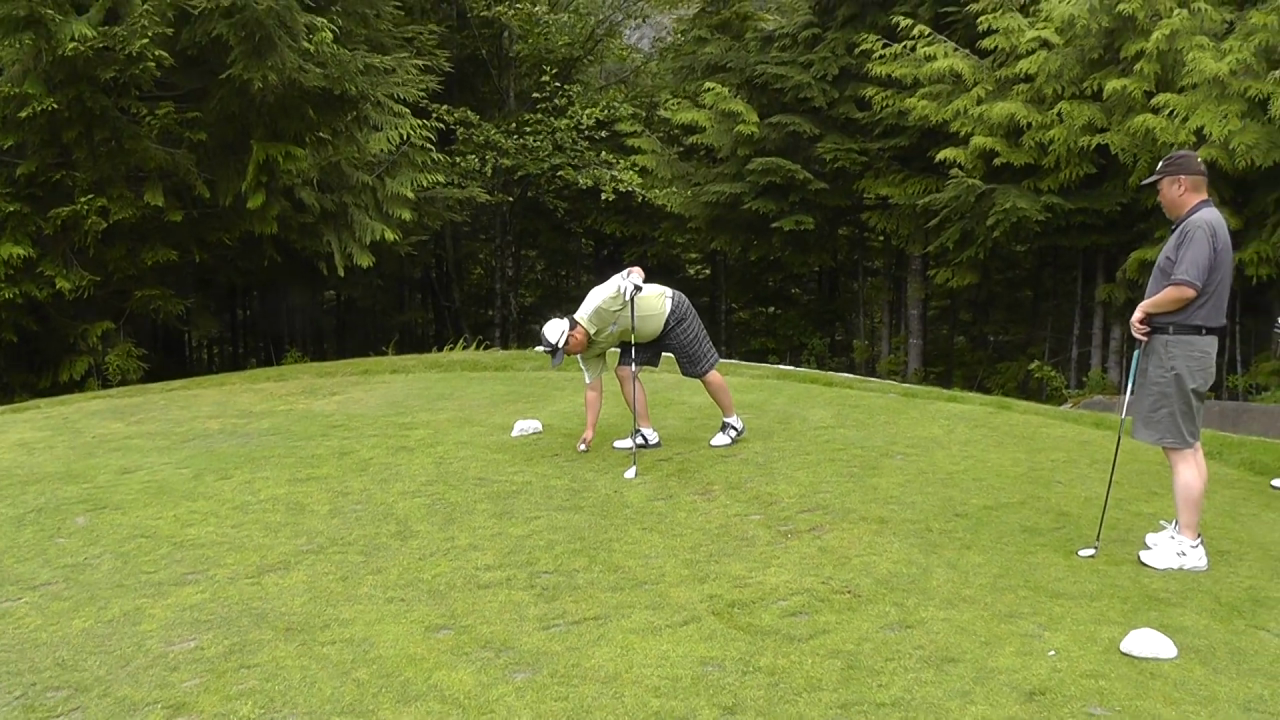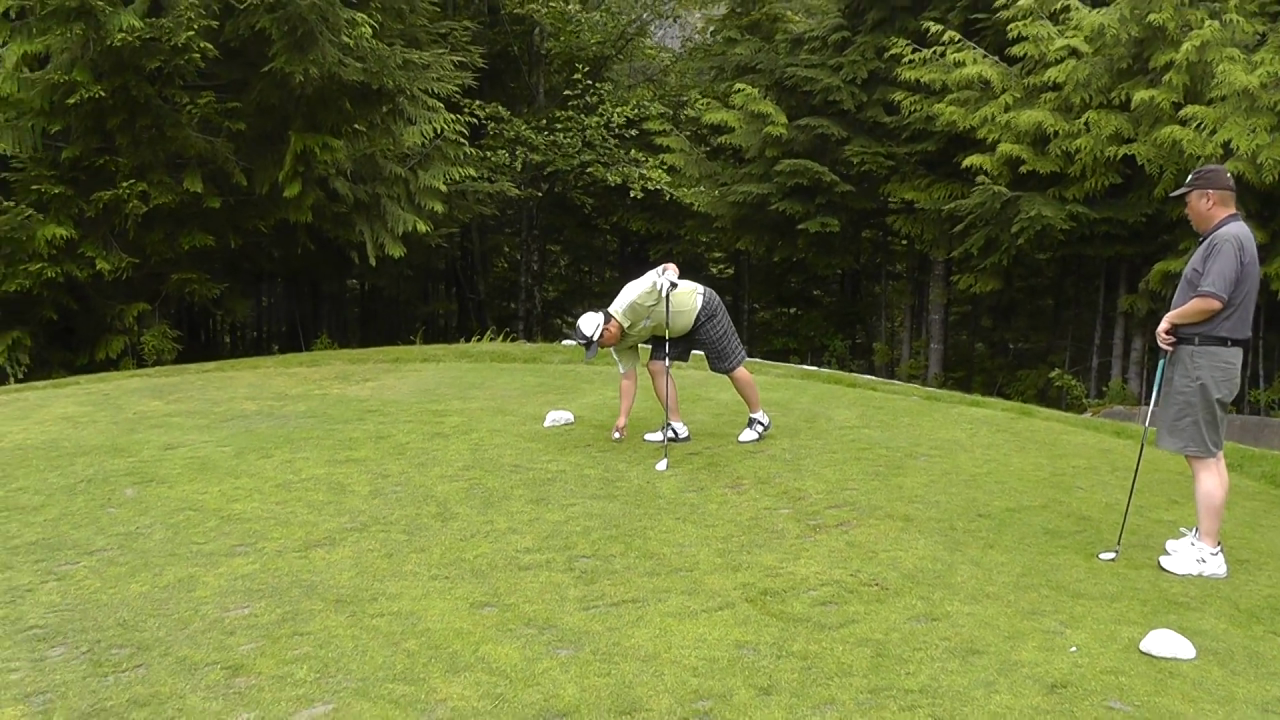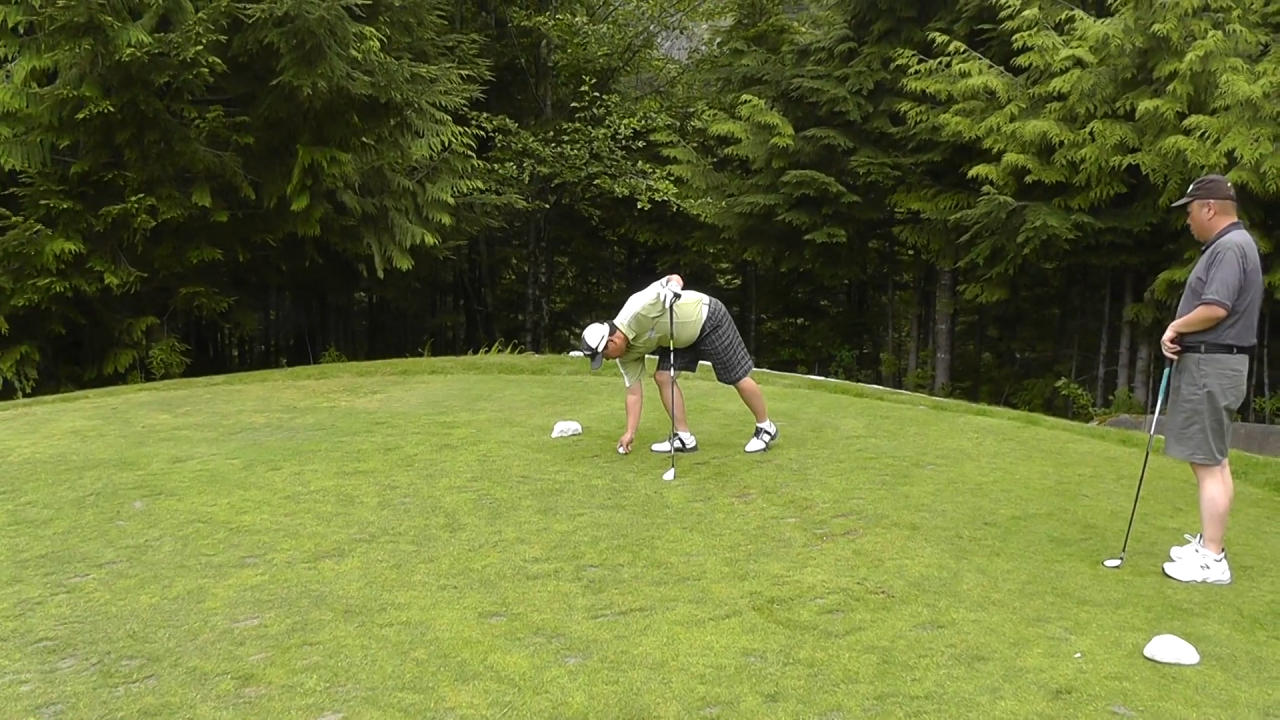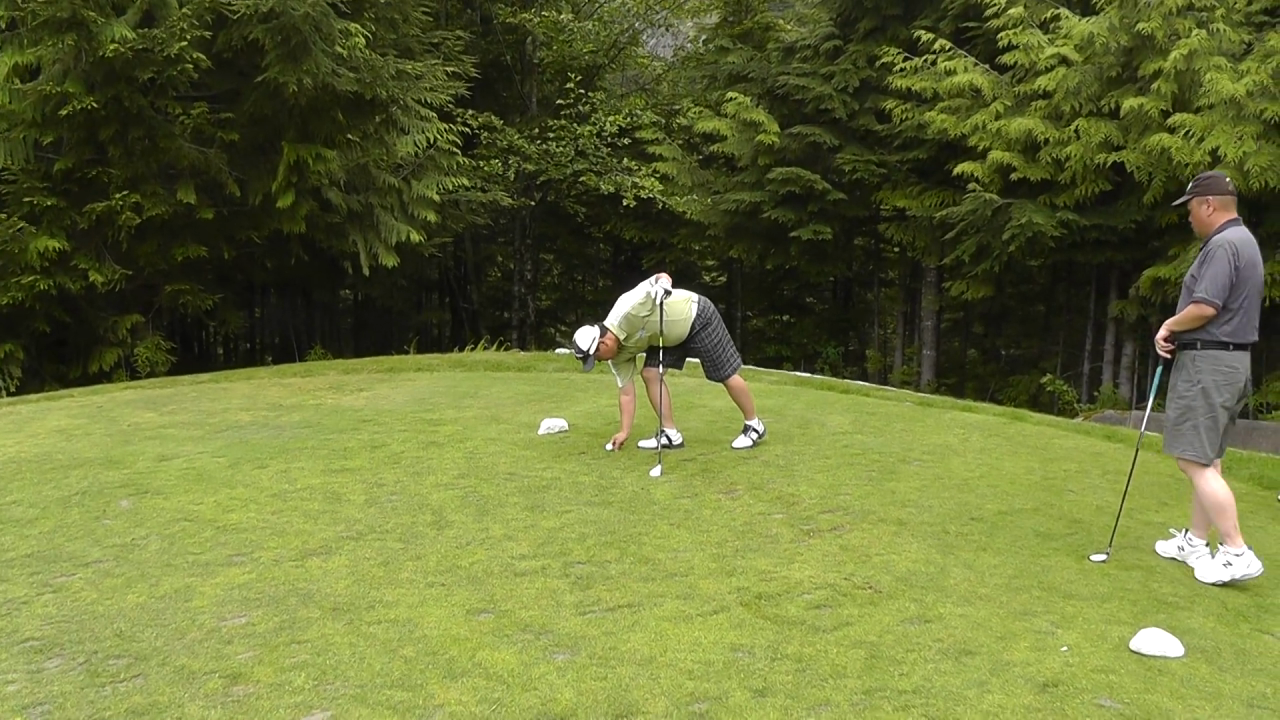
dt=0.7s
person 1, frame 1
left shoulder: (1200, 225)
right shoulder: (1198, 223)
left elbow: (1184, 289)
left wrist: (1144, 307)
right wrist: (1150, 314)
left hip: (1180, 346)
right hip: (1180, 343)
left knee: (1180, 447)
right knee: (1186, 444)
left ankle: (1189, 545)
right ankle: (1185, 530)
person 1, frame 2
left shoulder: (1227, 238)
right shoulder: (1225, 237)
left elbow: (1211, 301)
left wrist: (1170, 319)
right wrist: (1176, 326)
left hip: (1205, 357)
right hip: (1205, 354)
left knee: (1203, 456)
right knee: (1209, 453)
left ankle: (1208, 553)
right ankle: (1204, 538)
person 1, frame 3
left shoulder: (1229, 246)
right shoulder: (1227, 245)
left elbow: (1215, 308)
left wrist: (1175, 327)
right wrist: (1181, 333)
left hip: (1210, 365)
right hip: (1212, 362)
left knee: (1207, 462)
right knee: (1214, 460)
left ankle: (1212, 559)
right ankle: (1209, 544)
person 1, frame 4
left shoulder: (1224, 244)
right shoulder: (1243, 242)
left elbow: (1204, 307)
left wrist: (1168, 326)
right wrist: (1178, 330)
left hip: (1208, 363)
right hip: (1230, 360)
left knee: (1195, 461)
right knee: (1205, 458)
left ankle: (1237, 554)
right ankle: (1195, 541)
person 2, frame 1
left shoulder: (598, 304)
right shoulder: (589, 348)
left elbow: (636, 270)
right elbow: (593, 388)
left wrist: (634, 278)
right wrist: (589, 430)
left hip: (671, 312)
right hip: (644, 331)
left knee: (704, 371)
right knee: (624, 372)
left ankle: (732, 423)
right ankle: (647, 433)
person 2, frame 2
left shoulder: (633, 300)
right shoulder: (622, 340)
left elbow: (670, 267)
right elbow: (628, 377)
left wrist: (669, 275)
right wrist: (623, 417)
left hip: (702, 308)
left knee: (731, 367)
right knee: (656, 367)
left ankle: (759, 418)
right ankle: (676, 427)
person 2, frame 3
left shoulder: (637, 311)
right shoulder: (628, 352)
left elbow: (675, 278)
right elbow: (634, 392)
left wrist: (673, 286)
right wrist: (630, 432)
left hip: (708, 319)
left knee: (738, 377)
right knee: (663, 377)
left ankle: (765, 428)
right ankle: (684, 437)
person 2, frame 4
left shoulder: (627, 312)
right shoulder: (619, 352)
left elbow: (662, 277)
right elbow: (626, 392)
left wrist: (663, 282)
right wrist: (624, 431)
left hip: (697, 318)
left knee: (726, 374)
right knee: (650, 374)
left ankle: (754, 425)
right ankle: (670, 433)
